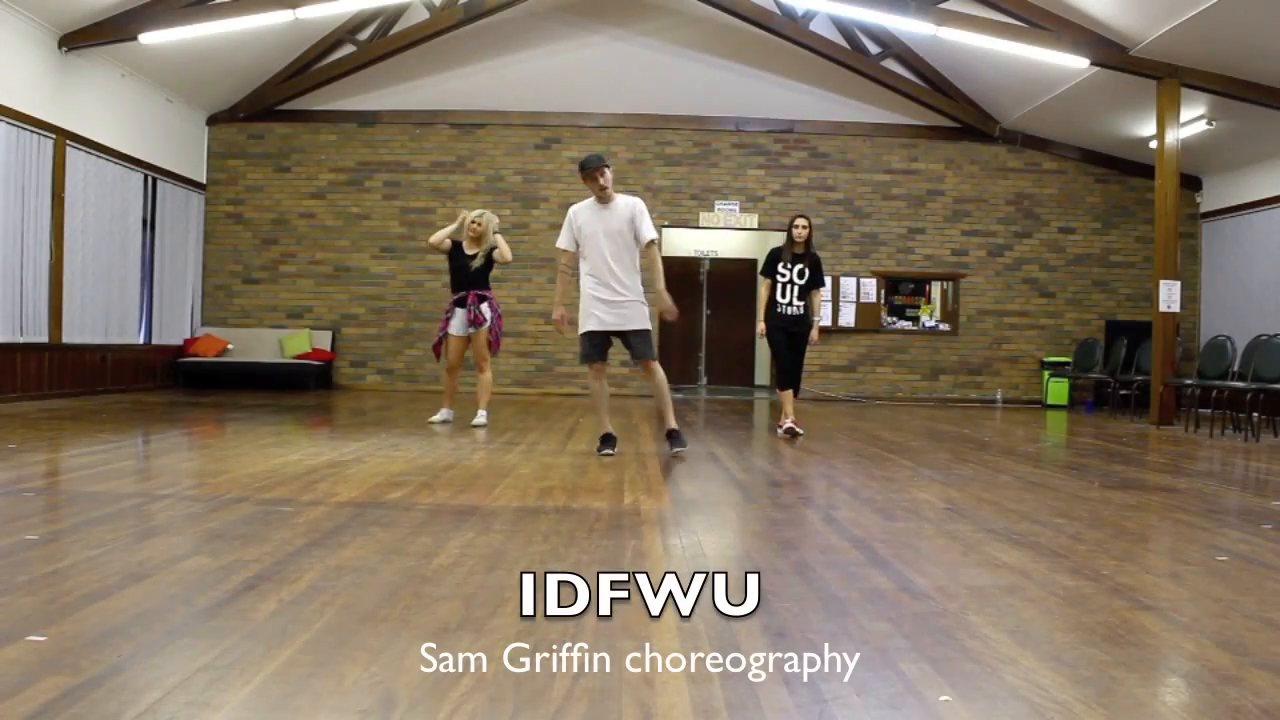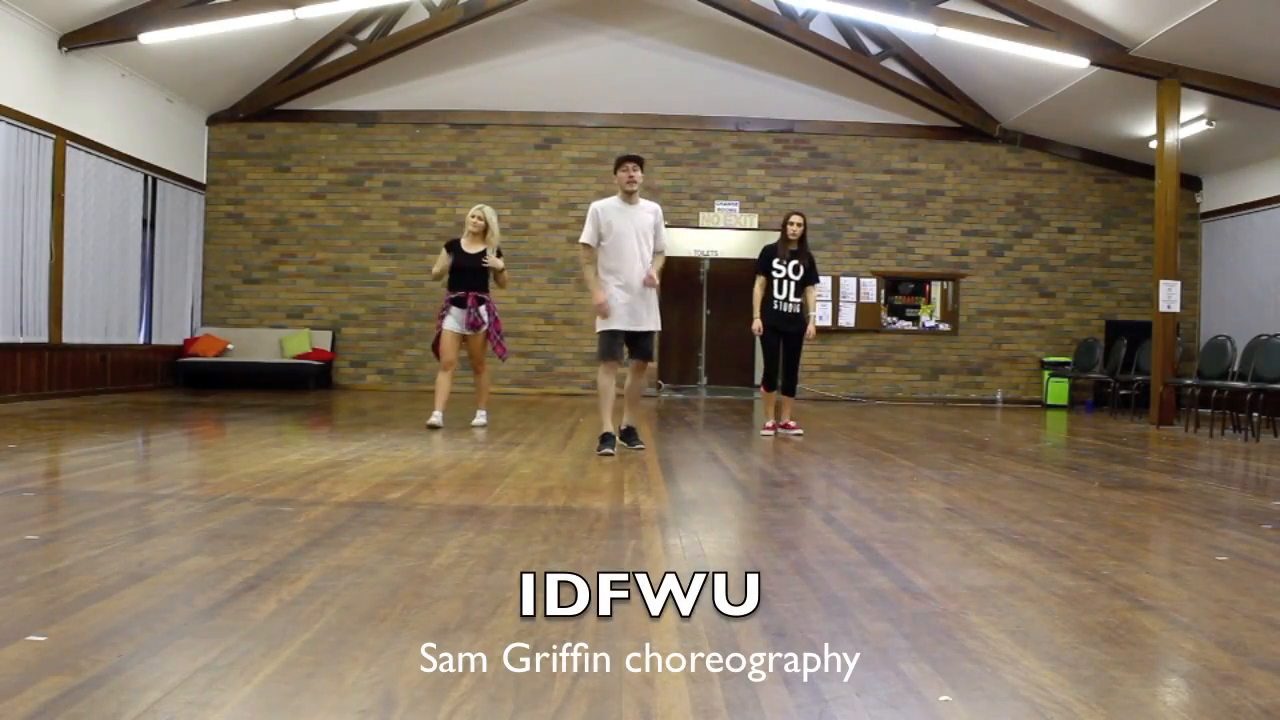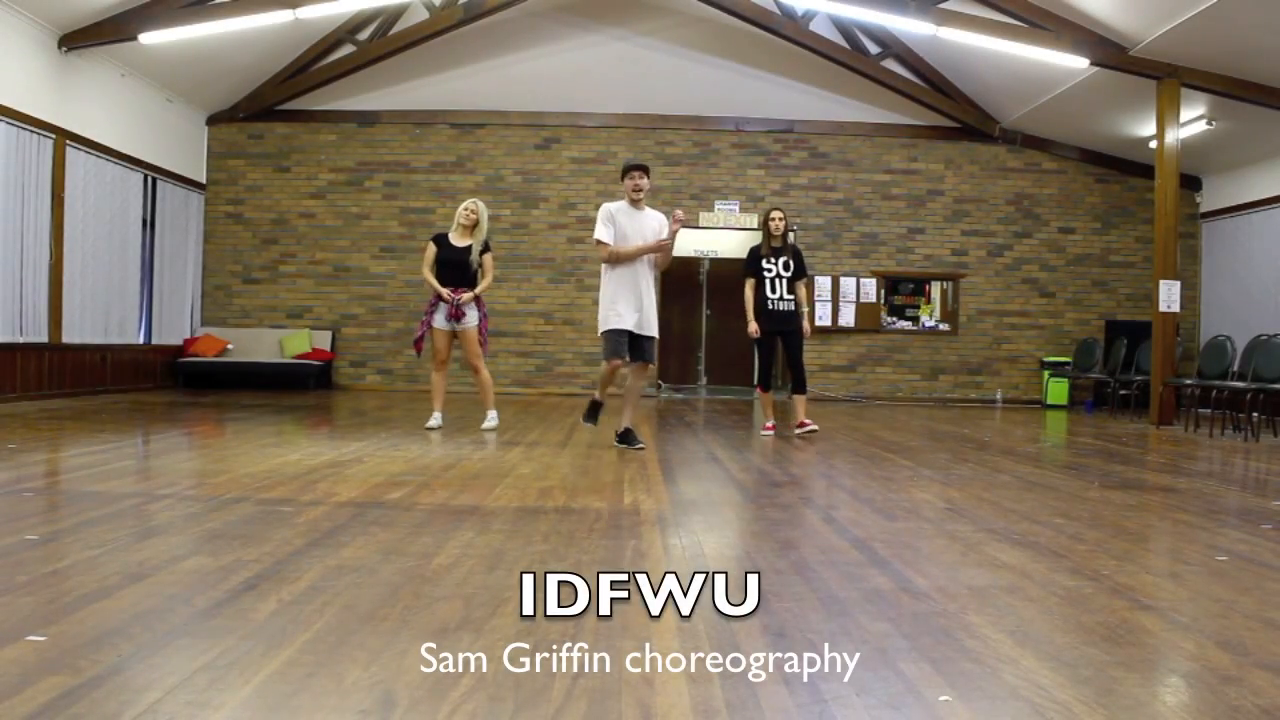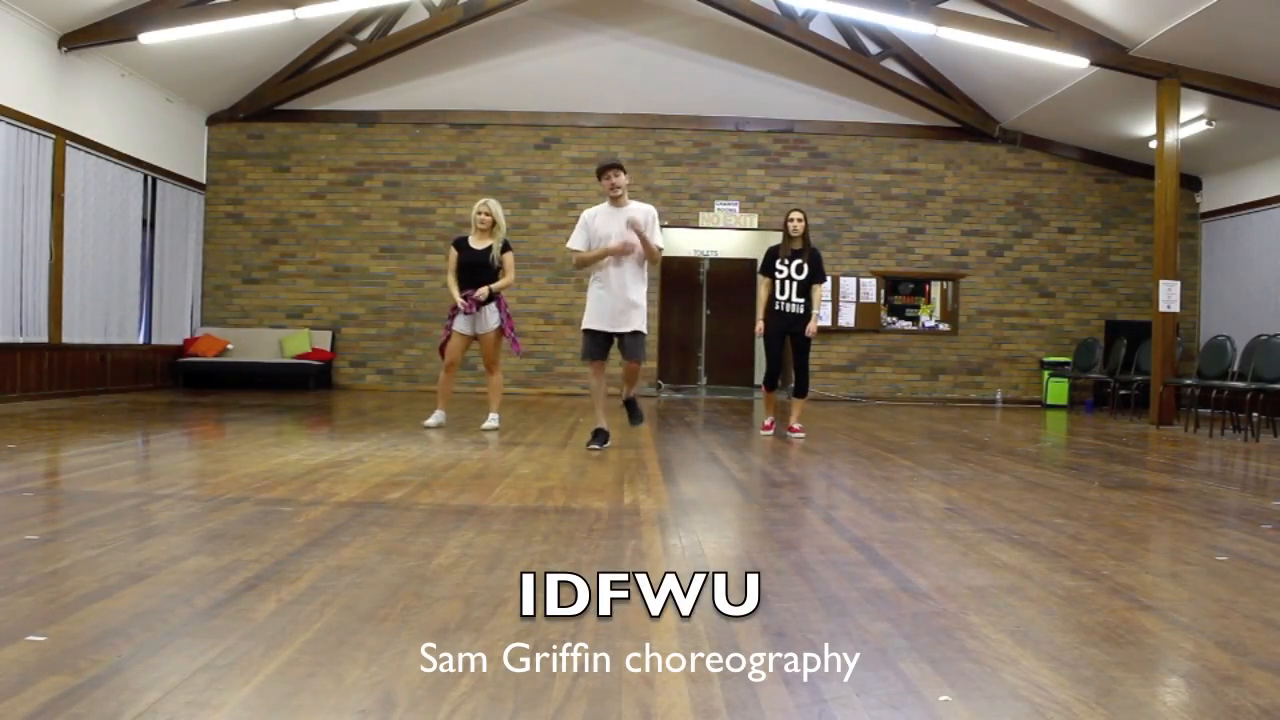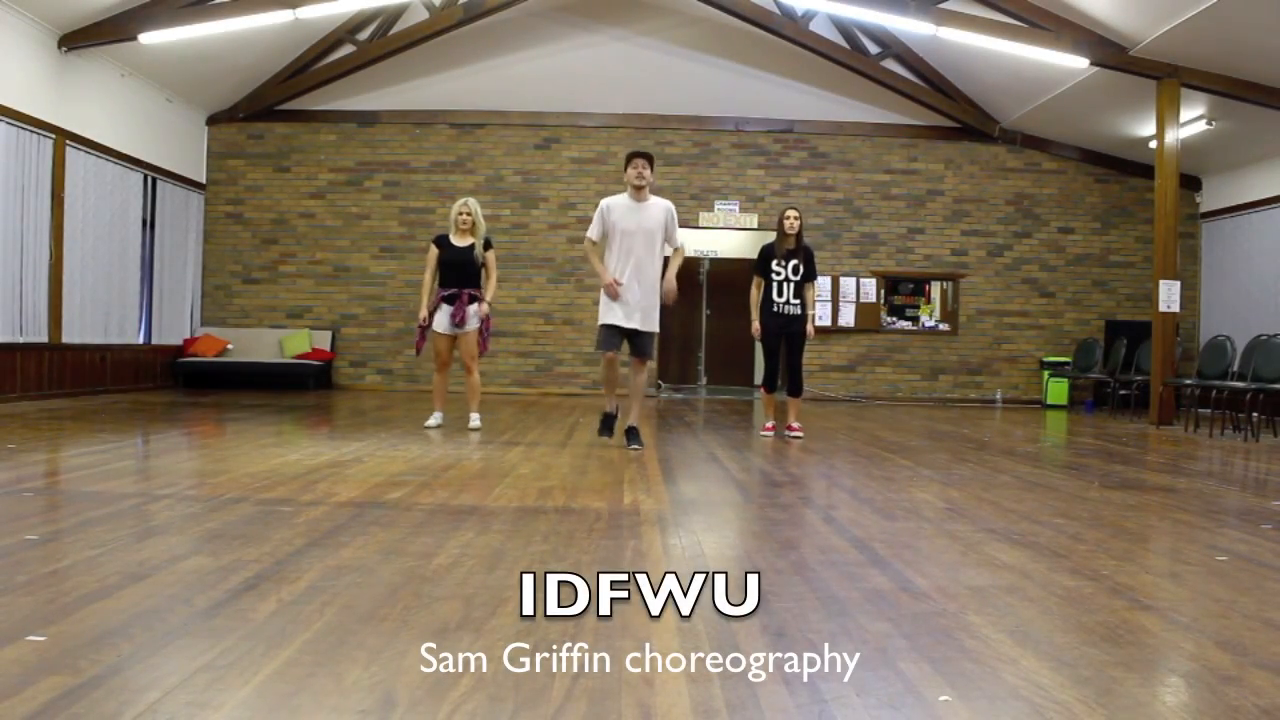
dt=0.7s
person 1, frame 1
left shoulder: (633, 205)
right shoulder: (576, 213)
left elbow: (650, 249)
right elbow: (566, 262)
left wrist: (662, 292)
right wrist: (558, 304)
left hip: (631, 302)
right hip: (594, 306)
left knee: (649, 362)
right knee: (596, 367)
left ankle: (672, 428)
right ankle: (607, 433)
person 1, frame 2
left shoulder: (654, 211)
right shoulder: (600, 209)
left elbow: (659, 253)
right elbow: (587, 256)
left wrist: (654, 272)
right wrist: (596, 292)
left hip: (643, 301)
right hip: (613, 301)
left knee: (640, 363)
right knee: (609, 363)
left ankle: (628, 427)
right ankle: (607, 432)
person 1, frame 3
left shoulder: (657, 218)
right shoulder: (609, 211)
left elbow: (661, 265)
right elbow: (605, 254)
left wrist: (672, 236)
right wrist: (646, 248)
left hip: (645, 304)
right hip: (616, 301)
left knee: (641, 365)
right knee: (615, 360)
left ankle: (625, 428)
right ankle: (598, 398)
person 1, frame 4
left shoulder: (647, 212)
right shoulder: (590, 216)
left elbow: (656, 259)
right elbow: (577, 260)
left wrist: (641, 236)
right wrist: (609, 250)
left hip: (633, 303)
right hip: (600, 303)
left knee: (634, 361)
right knee: (596, 363)
left ankle: (629, 395)
right ankle: (601, 427)
person 1, frame 5
left shoulder: (665, 208)
right shoulder: (608, 205)
left elbow: (678, 248)
right elbow: (590, 244)
left wrist: (671, 275)
right wrist: (603, 274)
left hip: (647, 299)
right hip: (615, 296)
left knee: (640, 361)
right knee: (609, 355)
left ankle: (632, 426)
right ankle: (610, 409)
person 2, frame 1
left shoulder: (489, 251)
right shoulder: (454, 246)
left elbow: (508, 258)
right elbow: (432, 242)
left wrist: (496, 232)
right wrist: (456, 224)
left hip: (483, 308)
right hip: (458, 309)
left knee: (482, 364)
right knee: (451, 365)
left ankle: (482, 413)
right ankle: (446, 411)
person 2, frame 2
left shoulder: (493, 250)
right shoulder: (453, 246)
left elbow: (503, 284)
right elbow: (435, 276)
left wrist: (501, 267)
right wrist: (441, 268)
left hip: (480, 309)
right hip: (453, 308)
left knee: (478, 366)
right knee: (446, 363)
left ankle: (481, 412)
right ankle: (437, 414)
person 2, frame 3
left shoulder: (481, 245)
right shoulder: (439, 240)
left elbow: (488, 277)
right elbow: (426, 269)
left wrist: (474, 293)
right wrist: (438, 288)
left hip: (469, 306)
right hip: (441, 305)
left knee: (476, 363)
right knee: (440, 362)
left ankle: (492, 413)
right ankle: (437, 415)
person 2, frame 4
left shoulder: (501, 245)
right shoulder: (459, 243)
left elbow: (509, 278)
right elbow: (451, 275)
left wrist: (490, 287)
right wrist: (456, 296)
left hip: (490, 309)
right hip: (464, 309)
left knee: (491, 365)
right knee: (450, 362)
left ankle: (493, 416)
right ankle: (440, 413)
person 2, frame 5
left shoulder: (483, 244)
right shoulder: (440, 241)
left elbow: (492, 276)
right elbow: (429, 274)
left wrist: (487, 301)
right wrist: (424, 306)
left hip: (471, 307)
right hip: (444, 306)
left knee: (470, 364)
right knee: (441, 364)
left ankle: (474, 415)
right ankle: (438, 414)
person 3, frame 1
left shoulder: (813, 259)
right shoulder: (776, 254)
left elbow: (815, 293)
right elbow: (765, 288)
left wrist: (816, 325)
right wrist: (761, 319)
left hip: (800, 323)
right hip: (776, 322)
left knee: (795, 371)
right knee: (783, 369)
left ankle: (784, 420)
right ankle: (789, 419)
person 3, frame 2
left shoulder: (806, 256)
right shoulder: (770, 251)
left elbow: (810, 290)
right elbow: (759, 286)
left wrist: (812, 320)
right wrist: (756, 316)
left hip: (795, 322)
right hip: (771, 320)
left knee: (791, 371)
right knee: (771, 369)
left ankle: (786, 420)
right ankle: (769, 420)
person 3, frame 3
left shoulder: (794, 252)
right shoulder: (756, 252)
left elbow: (800, 286)
right elbow: (749, 288)
left wrist: (805, 317)
right wrist: (751, 319)
left hip: (791, 319)
right hip: (765, 319)
left knee: (797, 367)
right knee: (765, 369)
left ankle: (801, 419)
right ankle: (769, 420)
person 3, frame 4
left shoulder: (813, 255)
right shoulder: (774, 252)
left elbow: (817, 289)
right elbow: (764, 286)
left wrist: (814, 318)
right wrist: (760, 318)
left hip: (801, 321)
right hip: (775, 319)
left knee: (801, 370)
right knee: (773, 369)
left ankle: (794, 422)
right ankle: (769, 417)
person 3, frame 5
left shoulder: (806, 253)
right shoulder: (768, 251)
left elbow: (809, 288)
right elbow: (756, 286)
left wrist: (810, 319)
right wrist: (754, 319)
left hip: (797, 320)
right hip: (771, 319)
left knee: (795, 369)
right knee: (771, 369)
left ankle: (793, 422)
right ankle: (769, 421)
